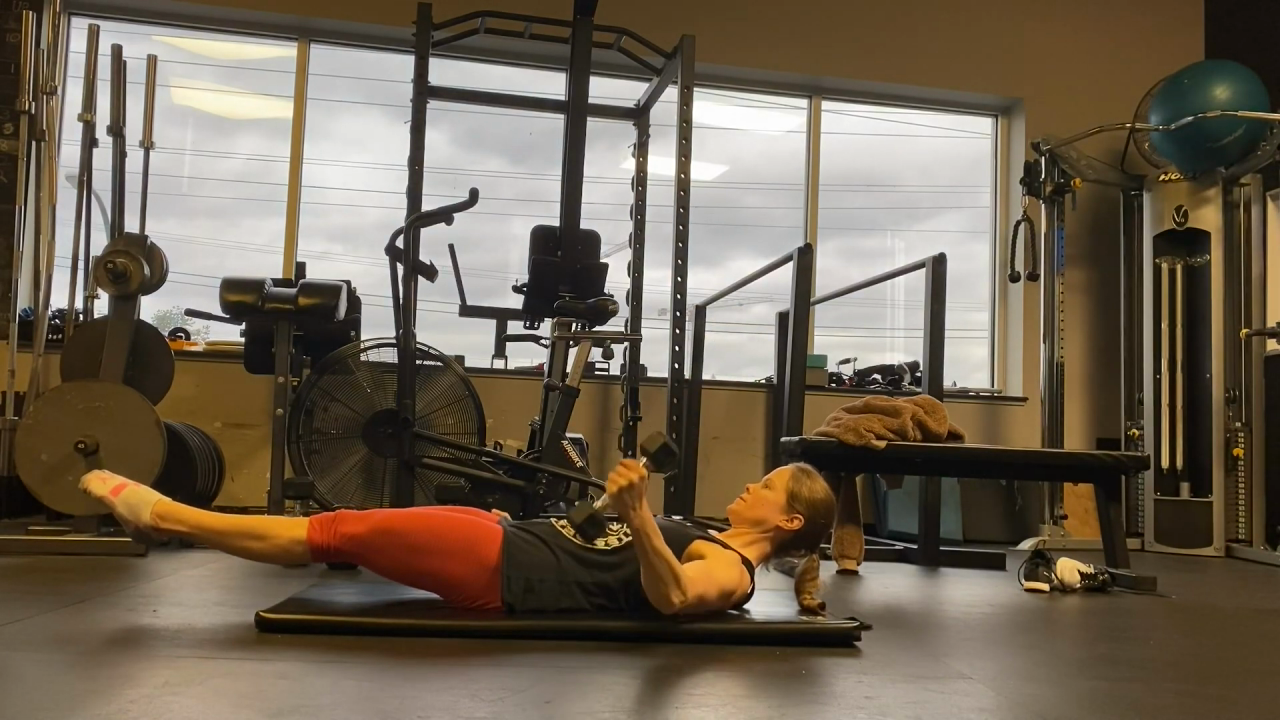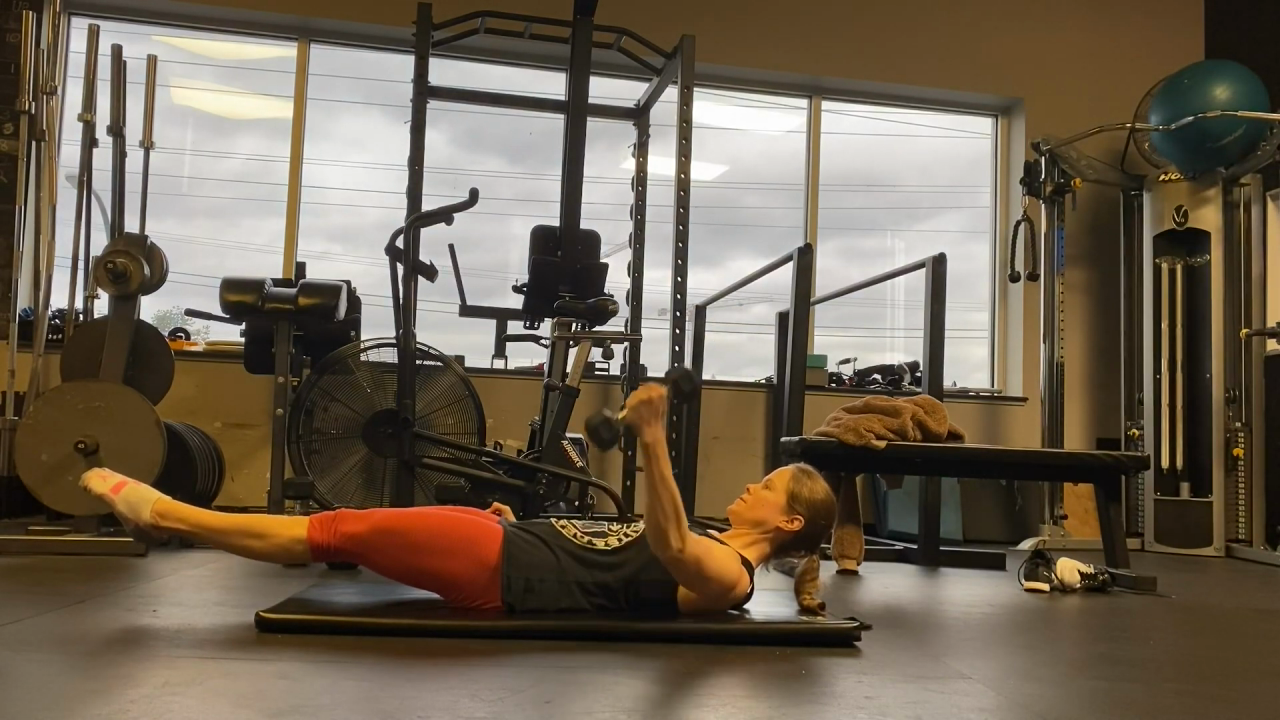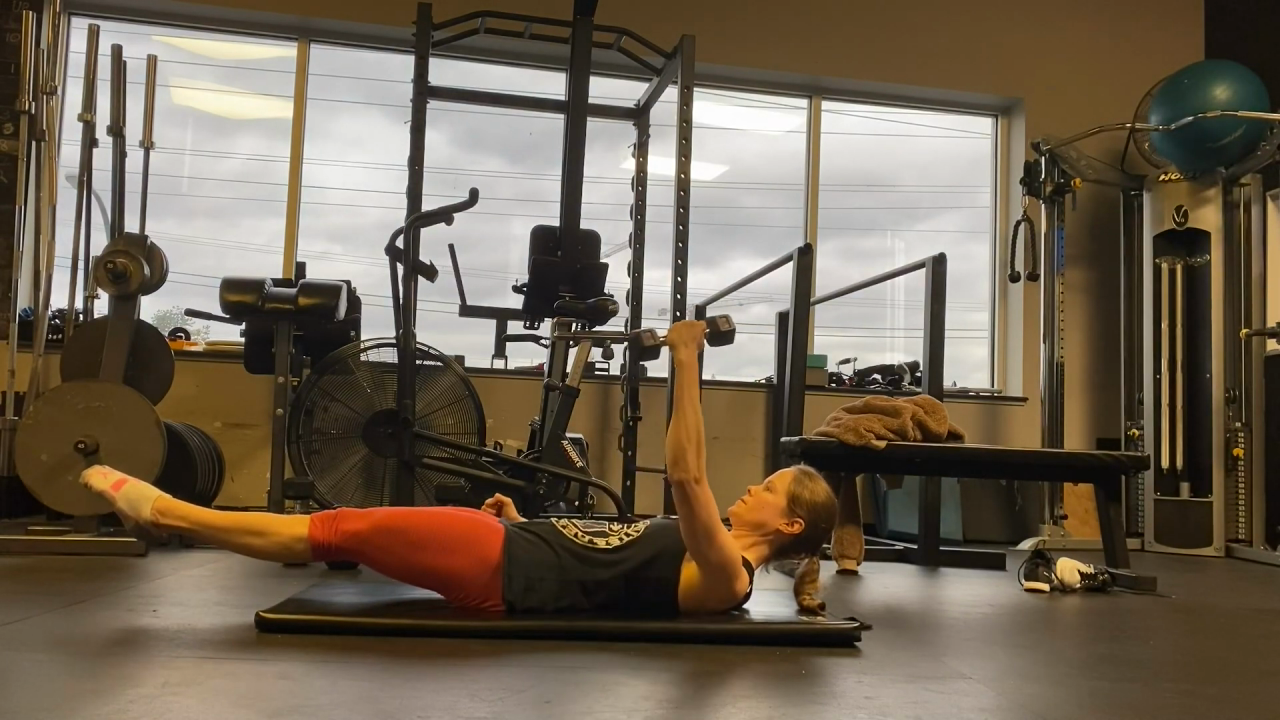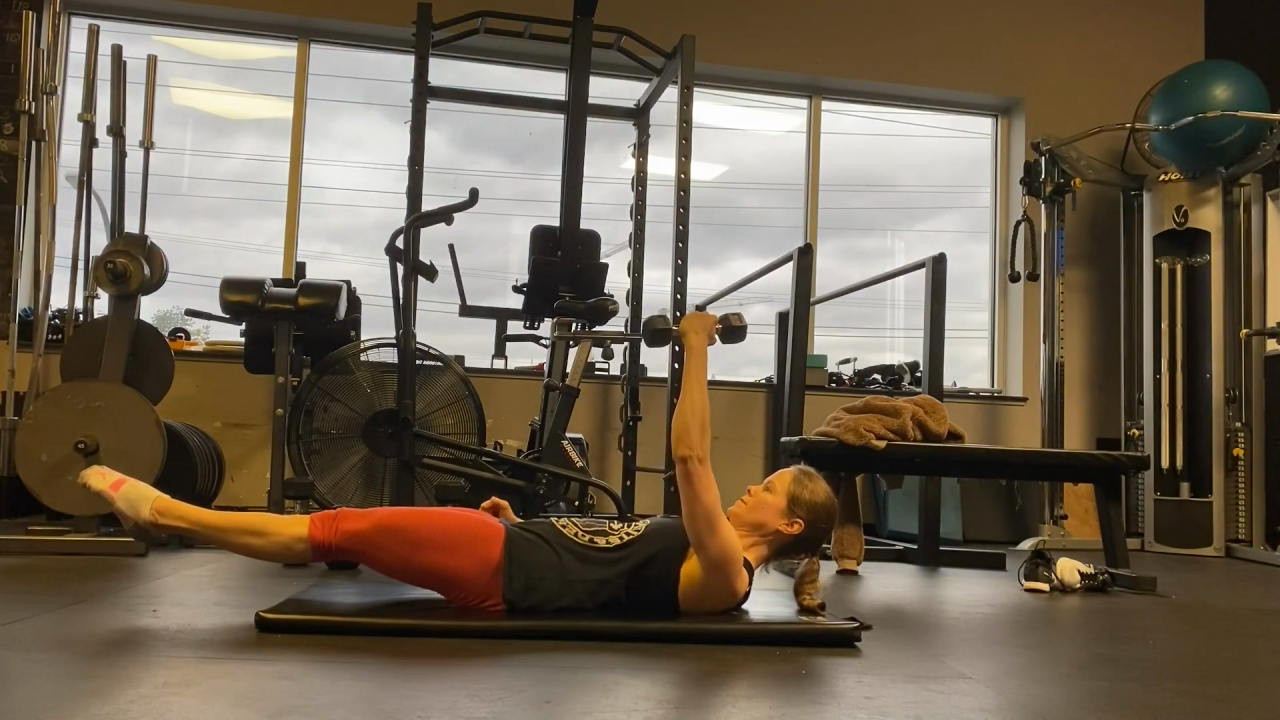
dt=0.3s
person 1, frame 1
left shoulder: (730, 572)
right shoulder: (711, 543)
left elbow: (669, 596)
left wrist: (636, 514)
left hip: (503, 572)
right hip: (512, 541)
left knee: (339, 533)
right knee: (342, 533)
left ankle: (163, 513)
right ankle: (166, 516)
person 1, frame 2
left shoulder: (725, 576)
right shoulder: (716, 551)
left elbow: (670, 542)
left wrist: (652, 436)
right wrist: (518, 524)
left hip: (505, 574)
right hip: (513, 545)
left knee: (339, 530)
right knee: (343, 530)
left ankle: (166, 513)
right ankle: (165, 514)
person 1, frame 3
left shoulder: (724, 574)
right shoulder: (708, 556)
left elbow: (687, 475)
left wrist: (686, 365)
right wrist: (525, 523)
left hip: (504, 574)
right hip: (517, 547)
left knee: (338, 531)
right knee: (341, 531)
left ankle: (166, 510)
right ankle: (168, 513)
person 1, frame 4
left shoulder: (724, 573)
right shoulder: (704, 554)
left elbow: (690, 459)
left wrist: (696, 352)
right wrist: (523, 522)
left hip: (503, 575)
right hip: (514, 554)
left knee: (337, 531)
right knee: (340, 529)
left ankle: (165, 510)
right ankle: (166, 512)
